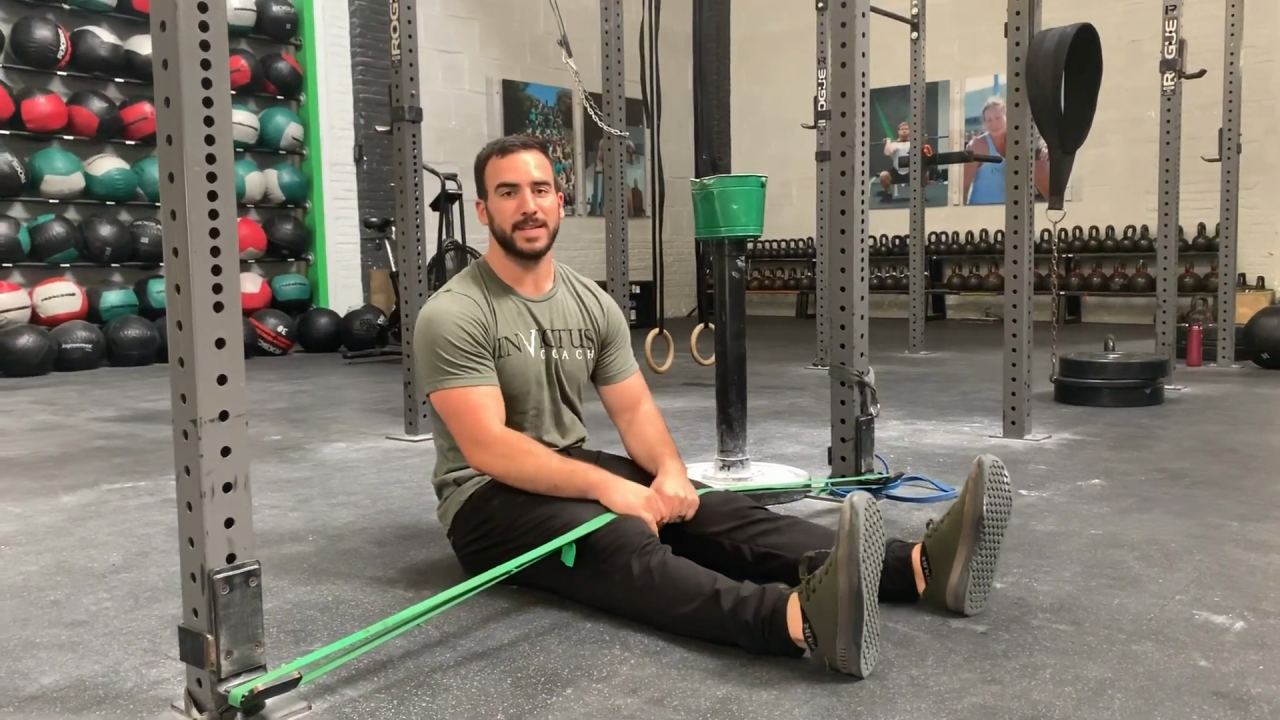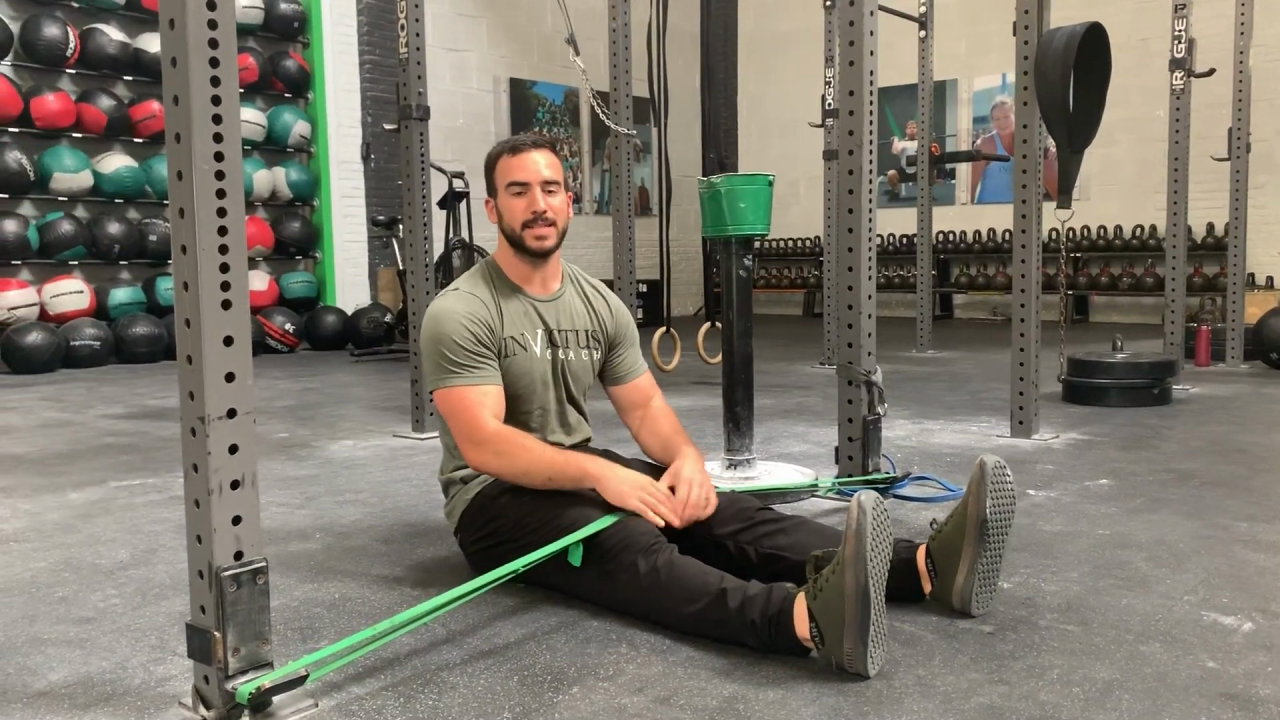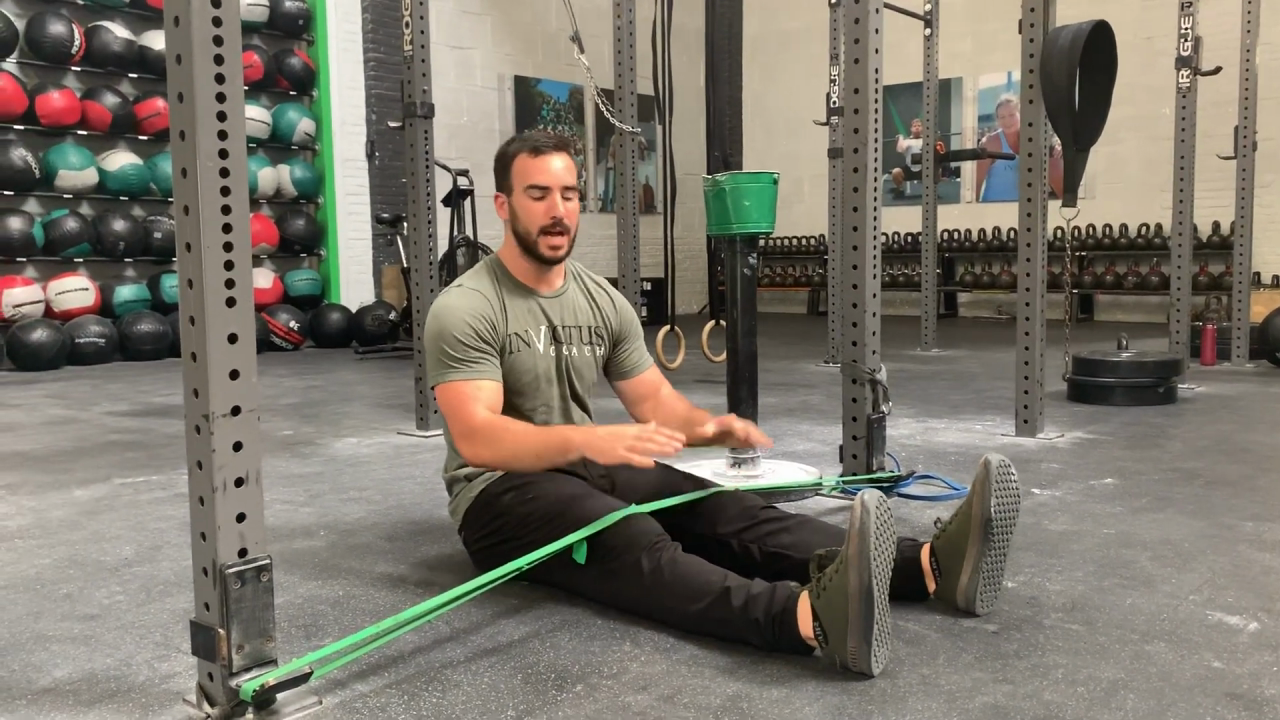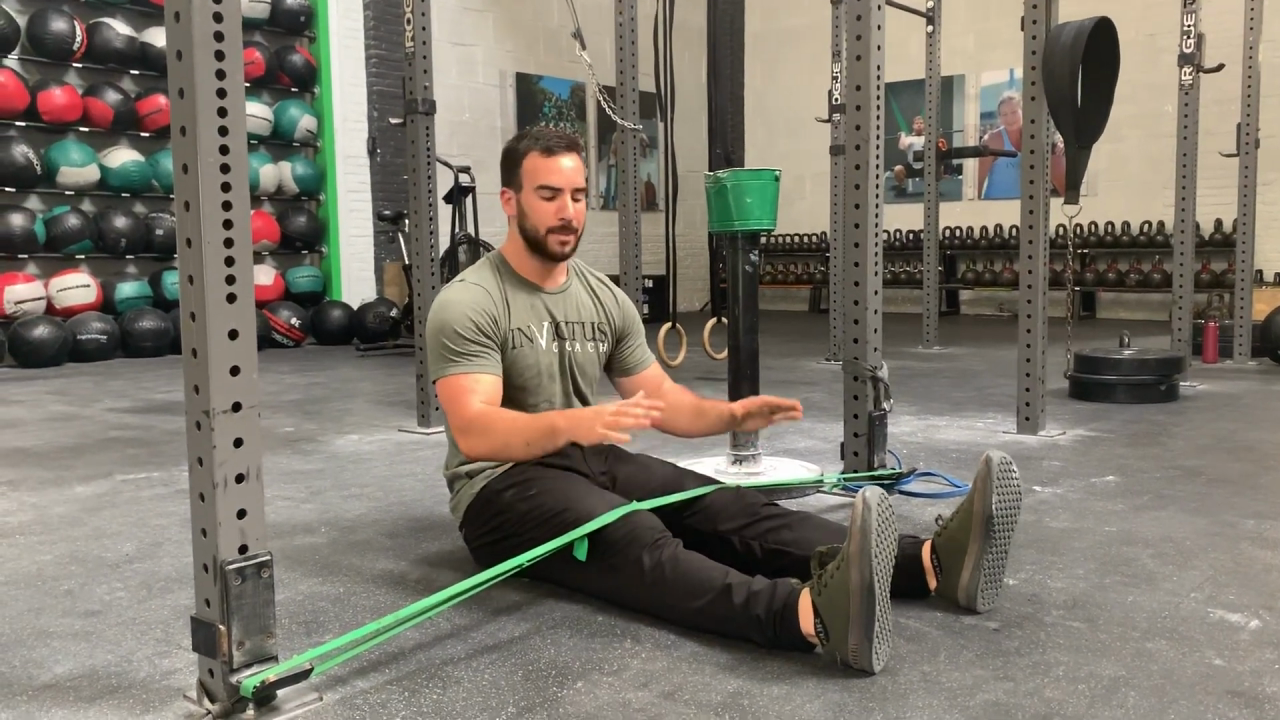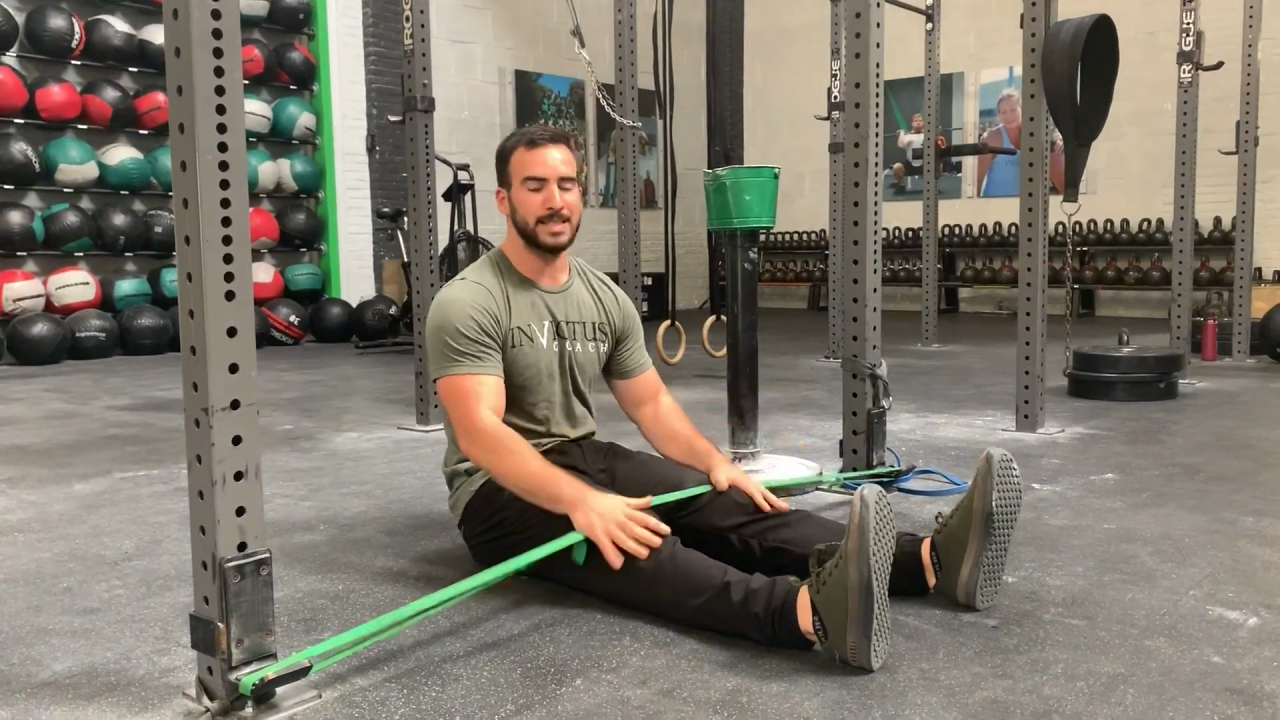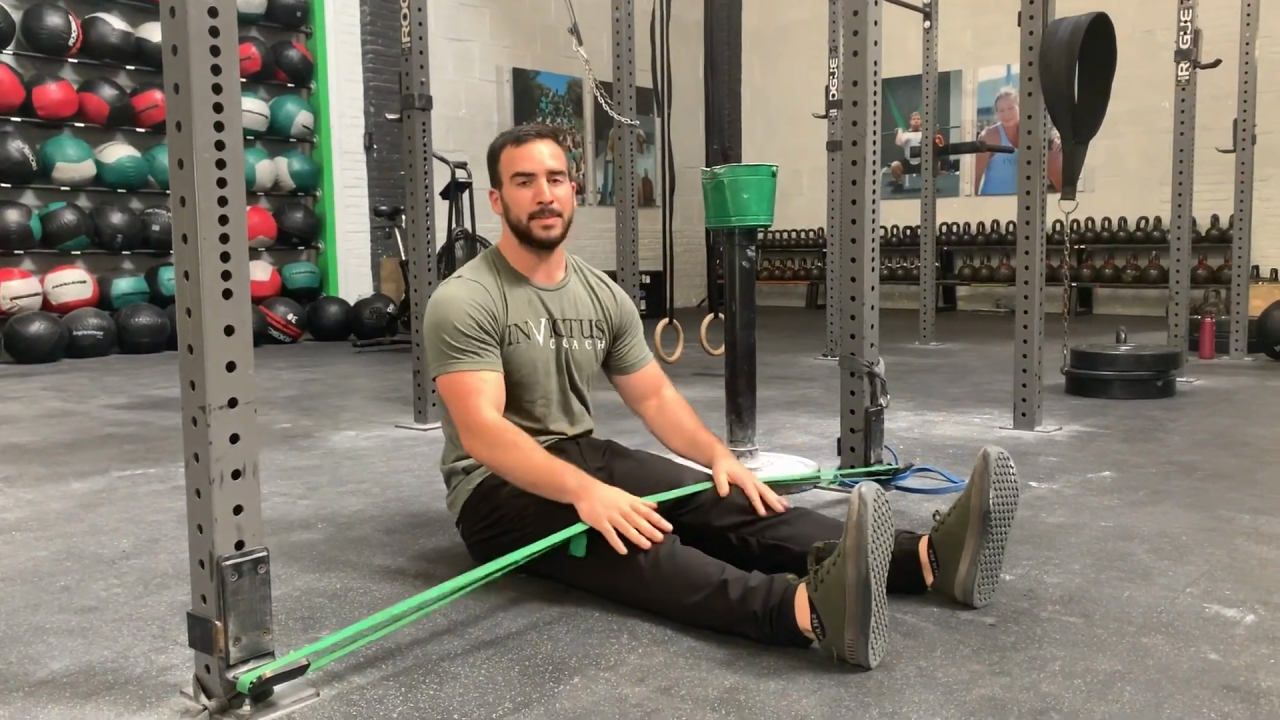
dt=0.2s
person 1, frame 1
left shoulder: (592, 303)
right shoulder: (454, 315)
left elbow: (634, 409)
right elbow: (486, 447)
left wrist: (670, 470)
right wrist: (604, 485)
left hip: (572, 473)
right hip: (489, 499)
left knee: (716, 514)
right knee: (623, 543)
left ankle: (919, 566)
right ankle: (799, 618)
person 1, frame 2
left shoulder: (599, 302)
right shoulder: (461, 313)
left elbow: (645, 407)
right elbow: (483, 444)
left wrist: (685, 460)
right wrist: (602, 472)
left hip: (579, 472)
right hip: (497, 496)
left knee: (723, 514)
right knee: (630, 544)
left ankle: (922, 566)
right ankle: (806, 617)
person 1, frame 3
left shoulder: (602, 300)
right shoulder: (464, 310)
left elbow: (657, 400)
right elbow: (476, 439)
left wrist: (710, 423)
right wrist: (586, 439)
left hip: (588, 466)
right hip: (501, 492)
left knee: (726, 512)
right knee: (632, 541)
left ankle: (927, 564)
right ankle: (809, 616)
person 1, frame 4
left shoulder: (605, 297)
right shoulder: (467, 304)
left elbow: (656, 394)
right elbow: (474, 430)
left wrist: (727, 412)
right wrist: (579, 420)
left hip: (584, 461)
right hip: (502, 488)
left knee: (726, 510)
right knee: (632, 539)
left ankle: (928, 563)
right ankle: (811, 614)
person 1, frame 5
left shoulder: (605, 297)
right shoulder: (467, 303)
left elbow: (650, 402)
right elbow: (480, 435)
left wrist: (715, 460)
right wrist: (579, 501)
left hip: (586, 456)
right hip: (502, 492)
left knee: (726, 507)
right knee: (637, 544)
left ankle: (928, 560)
right ankle: (808, 612)
person 1, frame 6
left shoulder: (602, 293)
right shoulder: (465, 301)
left elbow: (654, 396)
right elbow: (482, 431)
left wrist: (719, 456)
right wrist: (586, 492)
left hip: (583, 455)
right hip: (496, 487)
left knee: (723, 505)
right knee: (633, 538)
left ankle: (925, 558)
right ankle: (806, 609)
